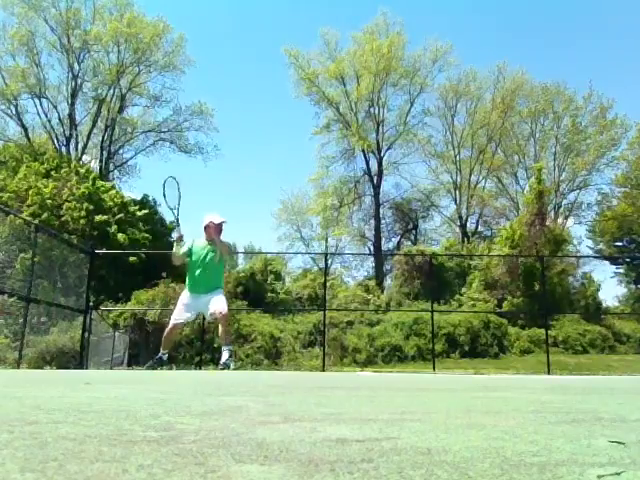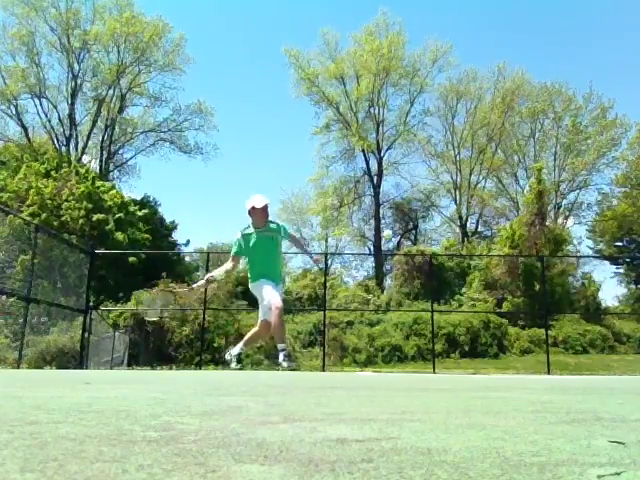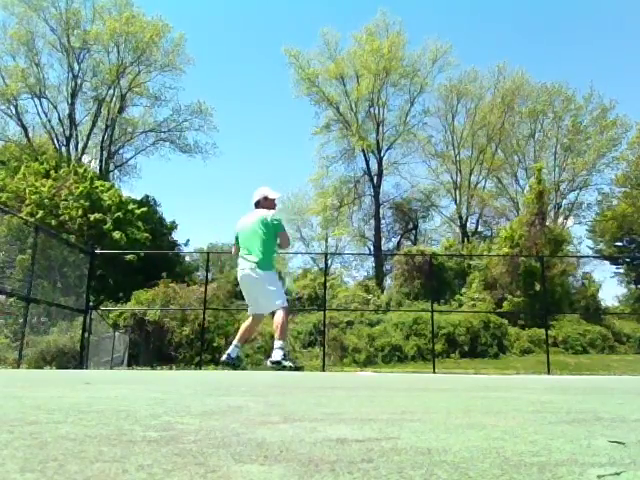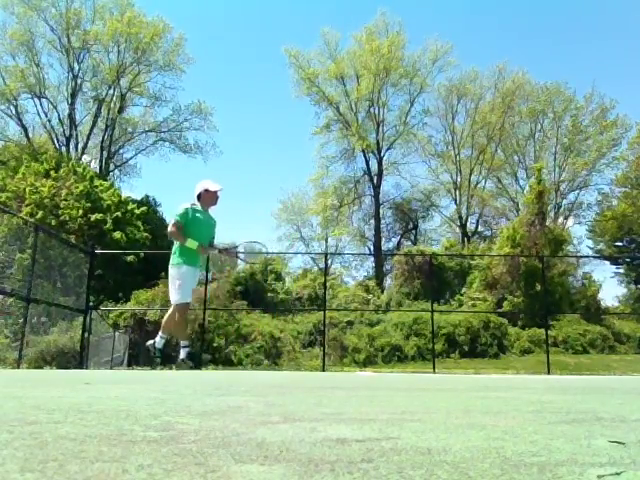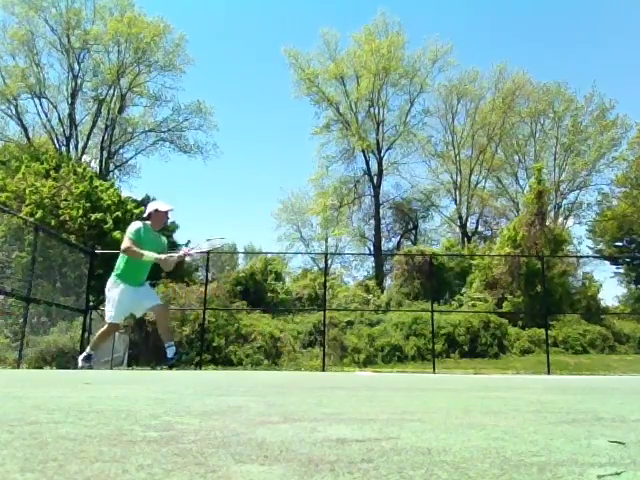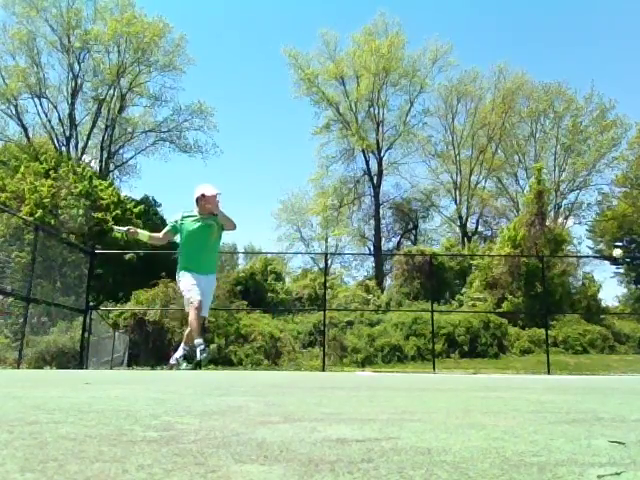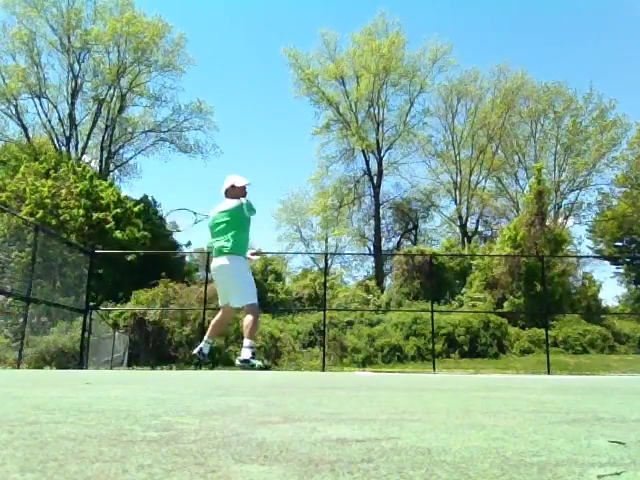
dt=0.7s
person 1, frame 1
left shoulder: (222, 245)
right shoulder: (192, 244)
left elbow: (227, 253)
right elbow: (177, 261)
left wrist: (216, 238)
right wrist: (178, 246)
left hip: (213, 292)
right hip: (190, 294)
left knee: (223, 314)
right knee: (174, 327)
left ankle: (226, 357)
right ankle: (162, 356)
person 1, frame 2
left shoulder: (276, 227)
right shoulder: (243, 237)
left elbow: (294, 239)
right elbow: (231, 265)
left wrist: (311, 254)
right wrist: (213, 275)
left hip: (276, 282)
right hip: (261, 282)
left knee: (264, 326)
right knee: (277, 307)
left ankle: (234, 352)
right ankle: (283, 354)
person 1, frame 3
left shoulder: (242, 222)
right shoulder: (272, 216)
left elbow: (235, 252)
right elbow: (286, 243)
right wrist: (274, 246)
left hip: (244, 271)
right hip: (262, 271)
left knee: (257, 316)
right knee: (281, 309)
left ankle: (232, 353)
right ankle: (278, 354)
person 1, frame 4
left shoulder: (211, 221)
right shoulder: (187, 209)
left elbow: (209, 246)
right elbow: (172, 231)
left wrist: (220, 250)
right wrist: (196, 245)
left hip: (196, 267)
right hip: (181, 265)
left knee: (178, 308)
right knee: (183, 308)
left ankle: (158, 343)
right ankle: (184, 352)
person 1, frame 5
left shoulder: (161, 240)
right shoulder: (137, 227)
left elbow: (166, 267)
right elbow: (126, 248)
left wrist: (178, 257)
right wrist: (155, 257)
left hip: (140, 285)
right hip: (121, 284)
left knee: (162, 310)
right knee: (112, 326)
left ankle: (171, 355)
right ankle: (86, 355)
person 1, frame 6
left shoulder: (218, 219)
right shoulder: (182, 220)
left elbow: (232, 226)
right elbow: (159, 239)
left wrist: (218, 210)
right wrist: (138, 233)
left hip: (209, 277)
right hip: (187, 273)
left knee: (199, 319)
right knee: (196, 304)
left ankle: (179, 355)
right ankle: (200, 349)
person 1, frame 7
left shoulder: (214, 214)
right shoulder: (242, 204)
right elbow: (250, 209)
left wrist: (245, 254)
left hip: (218, 263)
right hip: (234, 262)
left knee: (227, 309)
right knee: (252, 308)
left ankle: (203, 349)
right ankle: (246, 355)
